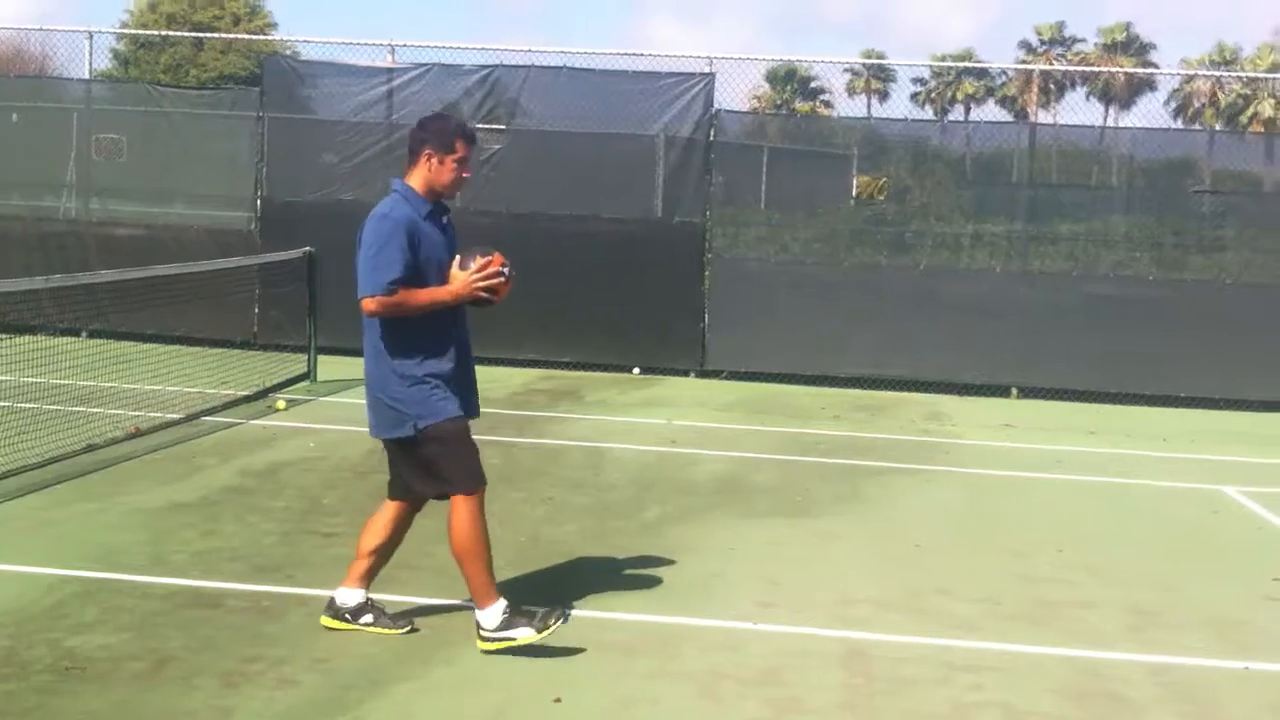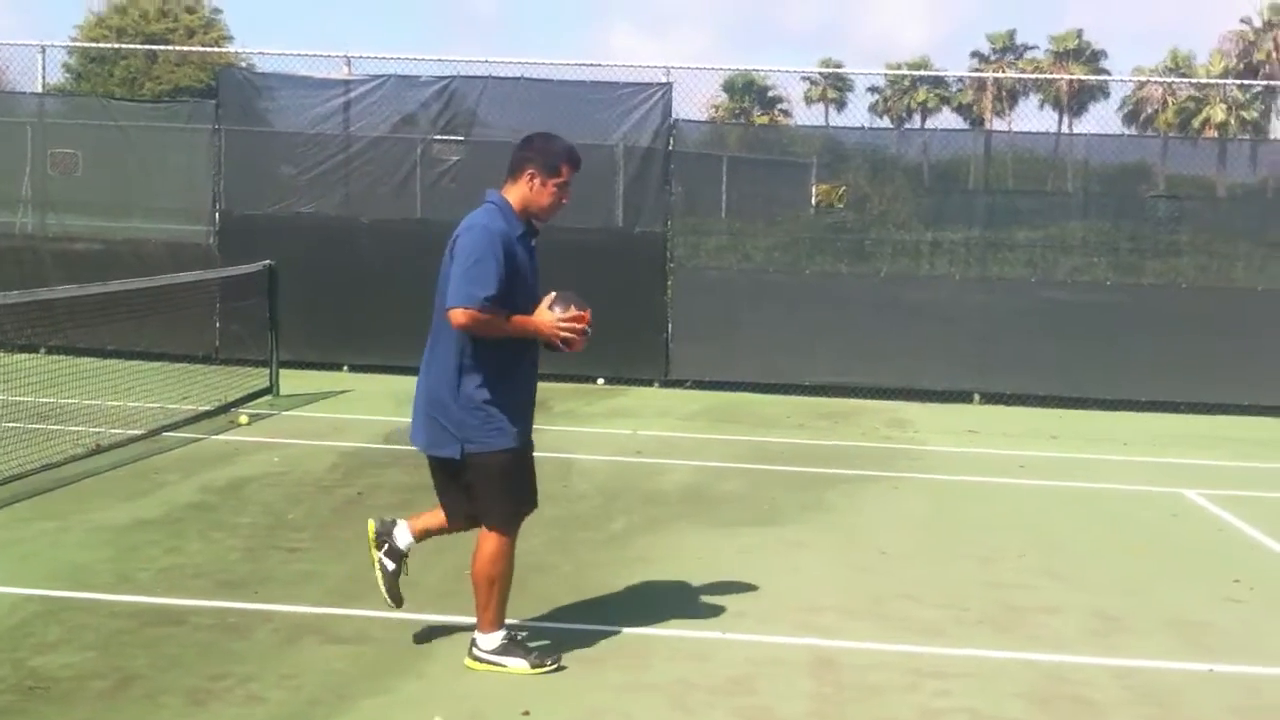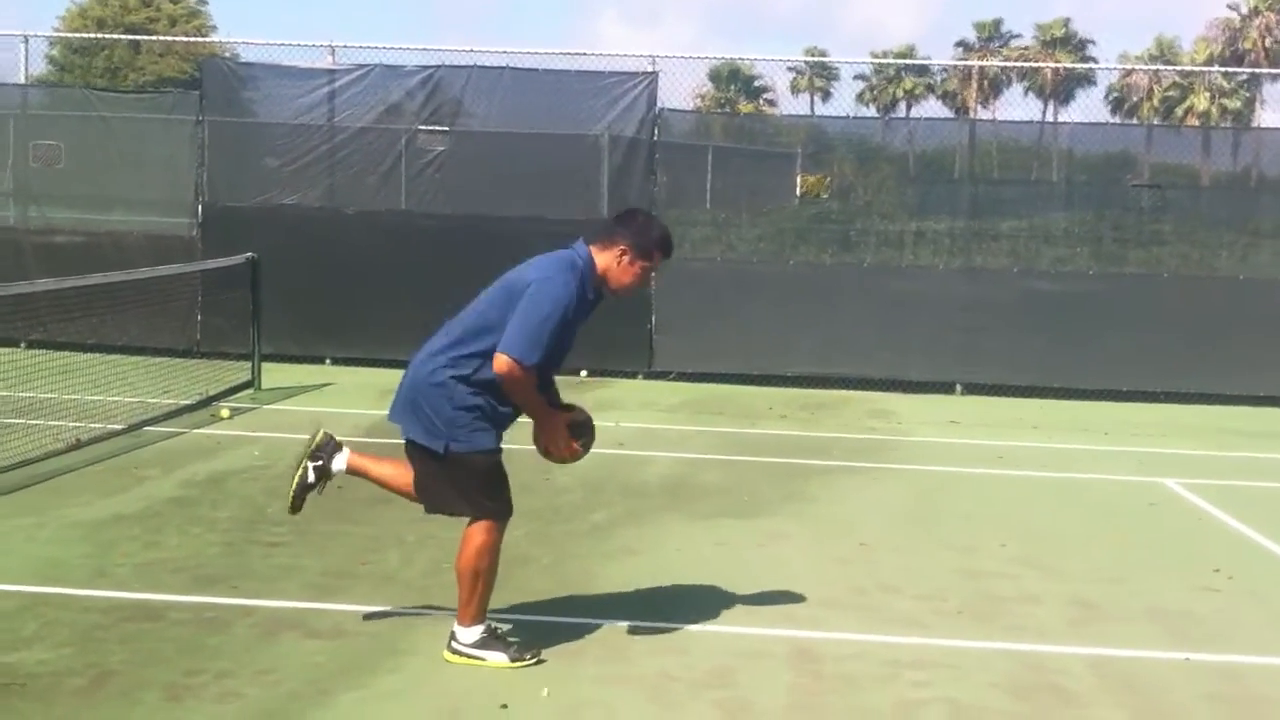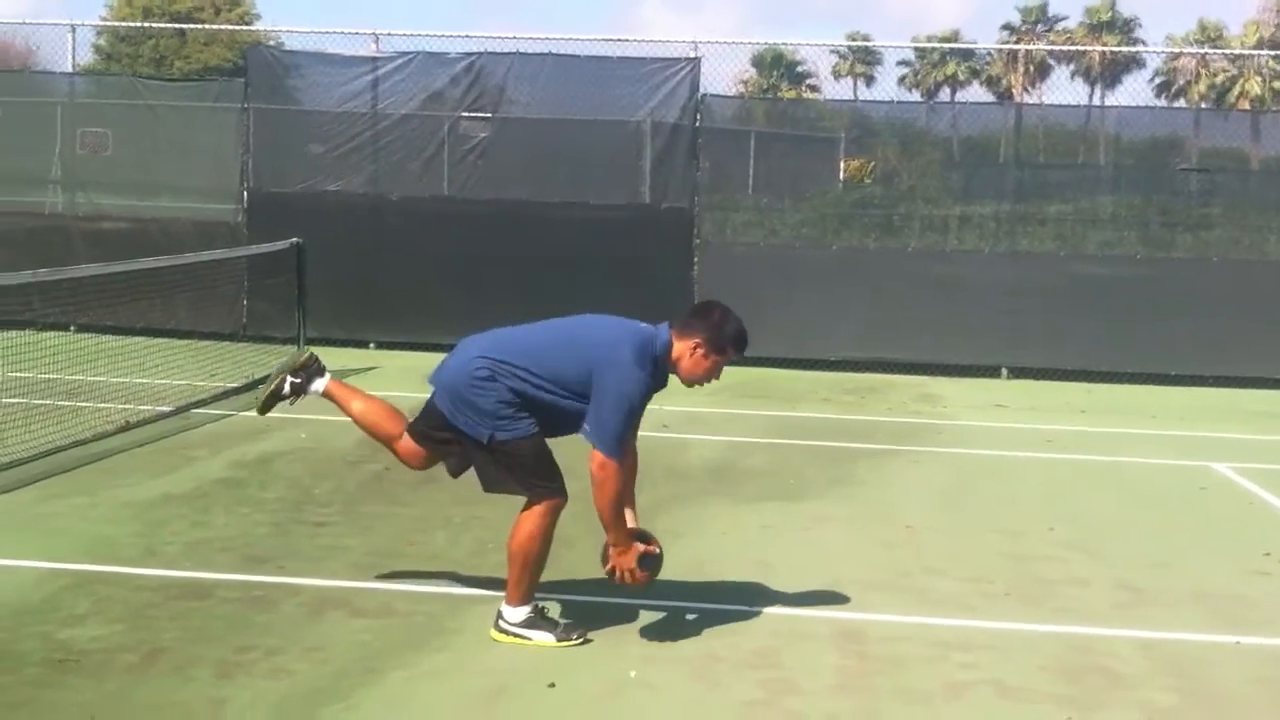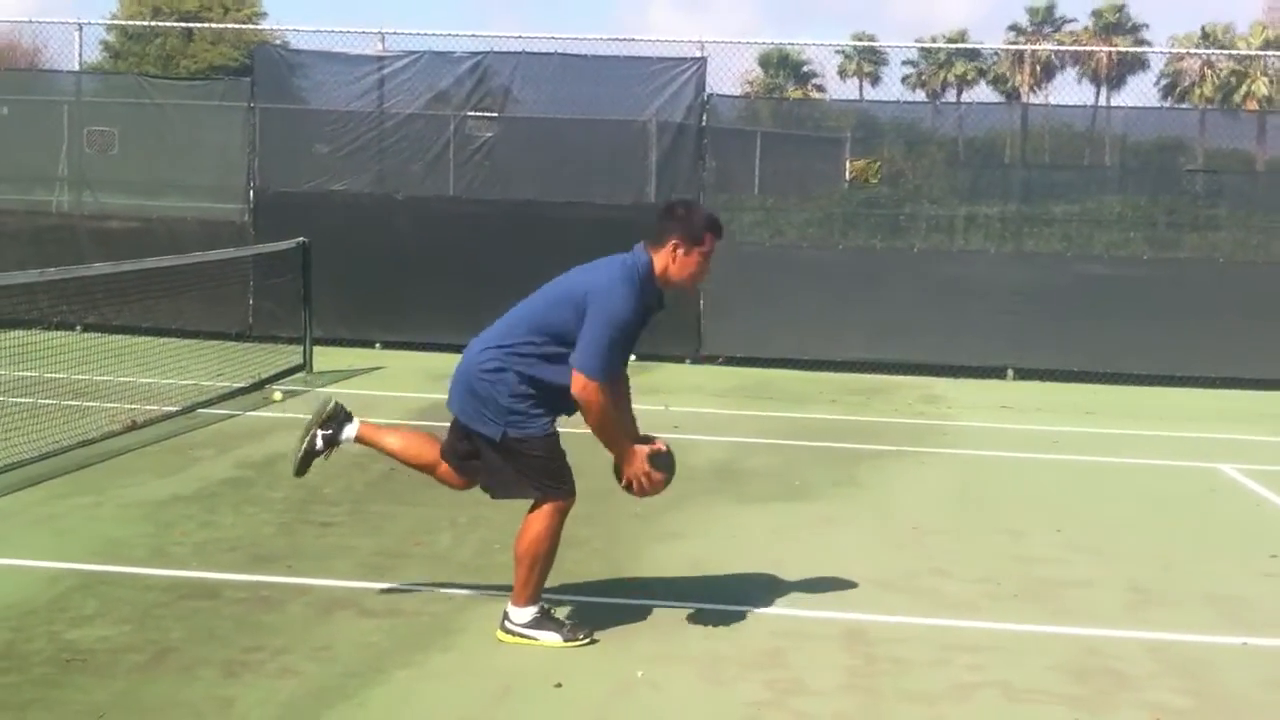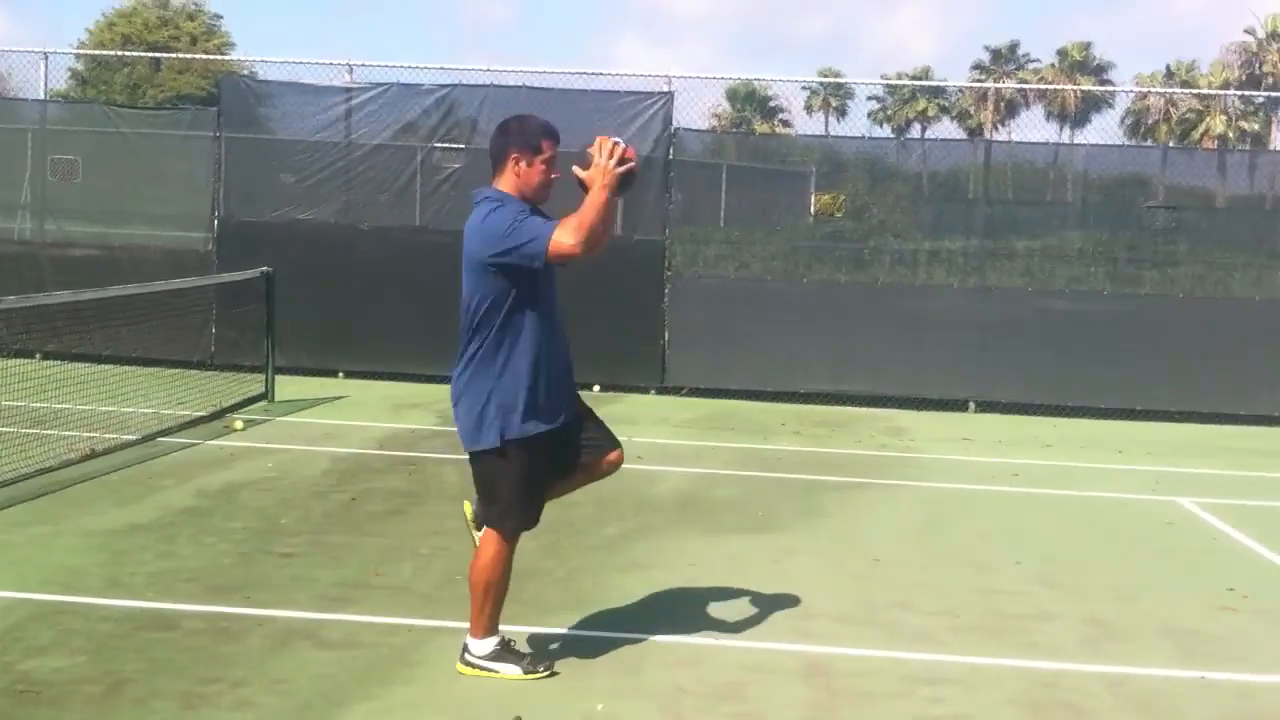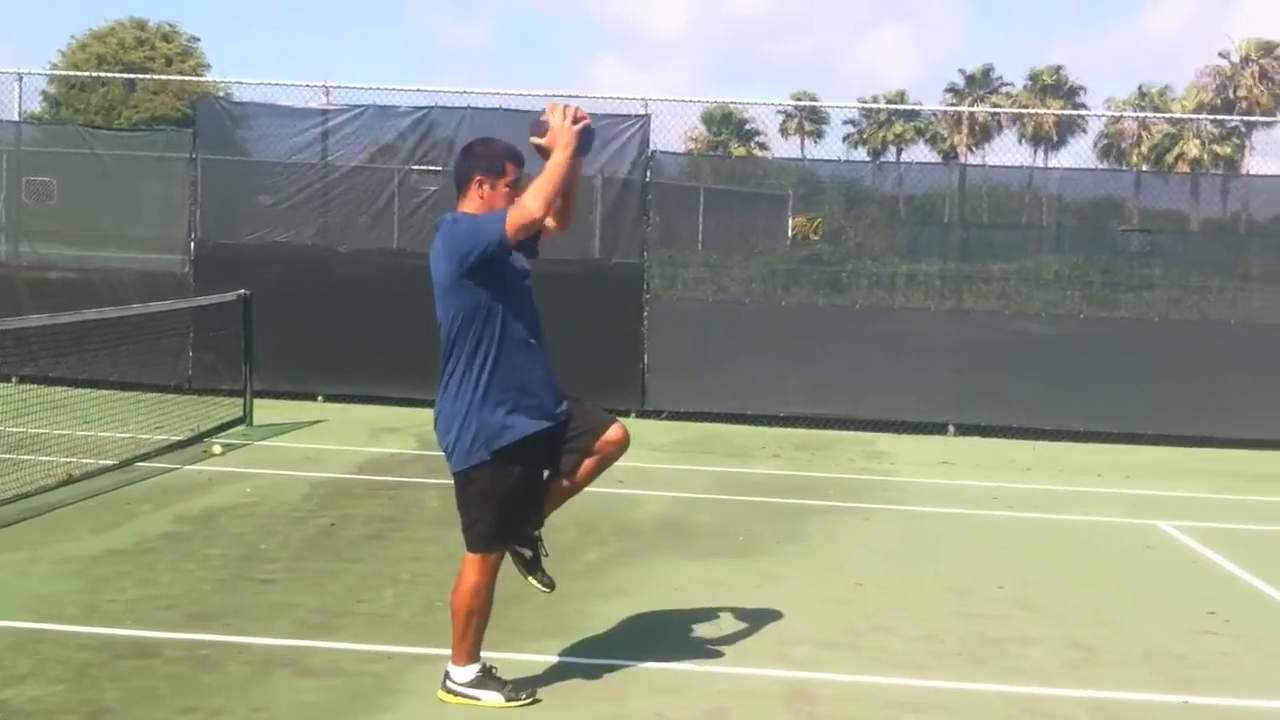
dt=0.7s
person 1, frame 1
left shoulder: (435, 218)
right shoulder: (391, 220)
right elbow: (375, 301)
left wrist: (472, 286)
right wrist: (452, 291)
left hip: (431, 383)
right hip: (412, 386)
left knee: (407, 496)
right knee: (466, 490)
left ankle: (350, 599)
right ankle: (492, 615)
person 1, frame 2
left shoulder: (515, 231)
right shoulder: (486, 231)
right elbow: (464, 314)
left wrist: (545, 327)
right wrist: (533, 327)
left hip: (494, 402)
right hip: (472, 406)
left knee: (505, 507)
right knee: (500, 521)
left ankle: (400, 535)
right ankle: (489, 642)
person 1, frame 3
left shoulder: (575, 277)
right shoulder: (558, 284)
left elbow: (533, 358)
right elbow: (507, 365)
left wrist: (553, 412)
right wrist: (548, 424)
left hip: (445, 390)
right hip: (451, 396)
left knee: (438, 489)
right knee: (489, 514)
left ankle: (337, 458)
right ankle: (469, 636)
person 1, frame 4
left shoulder: (643, 349)
right shoulder: (629, 370)
left elbow: (624, 449)
right elbow: (605, 468)
left wrist: (629, 518)
right wrist: (620, 545)
left hip: (472, 371)
right hip: (485, 387)
left knee: (411, 448)
right knee: (546, 496)
left ankle: (316, 380)
right ankle: (515, 616)
person 1, frame 5
left shoulder: (634, 282)
right shoulder: (620, 294)
left elbow: (612, 373)
right elbow: (586, 390)
left wrist: (634, 442)
right wrist: (627, 456)
left hip: (488, 376)
right hip: (500, 388)
left knee: (452, 471)
right knee: (554, 496)
left ankle: (345, 427)
right ankle: (522, 617)
person 1, frame 6
left shoulder: (518, 214)
right shoulder: (496, 222)
left elbow: (583, 240)
right elbow: (571, 244)
left wrist: (602, 188)
right wrist: (601, 186)
left hip: (542, 393)
right hip: (500, 403)
left knee: (605, 456)
right knee: (505, 528)
left ankle: (488, 510)
right ankle: (481, 648)
person 1, frame 7
left shoulder: (494, 241)
right shoulder: (460, 237)
left elbow: (556, 215)
right elbow: (530, 209)
left wrist: (567, 151)
right wrist: (563, 144)
left hip: (530, 406)
right hip: (485, 421)
left knee: (610, 438)
right knee: (485, 551)
left ankle: (526, 527)
right ankle: (462, 676)
